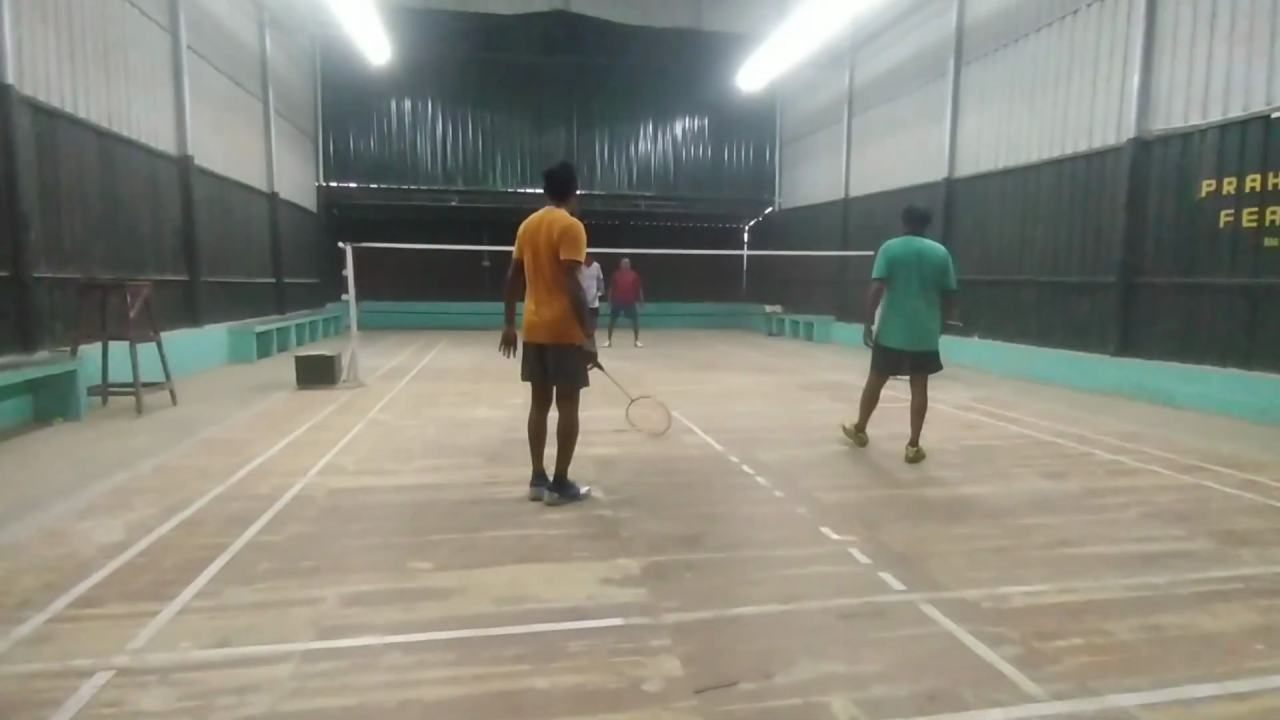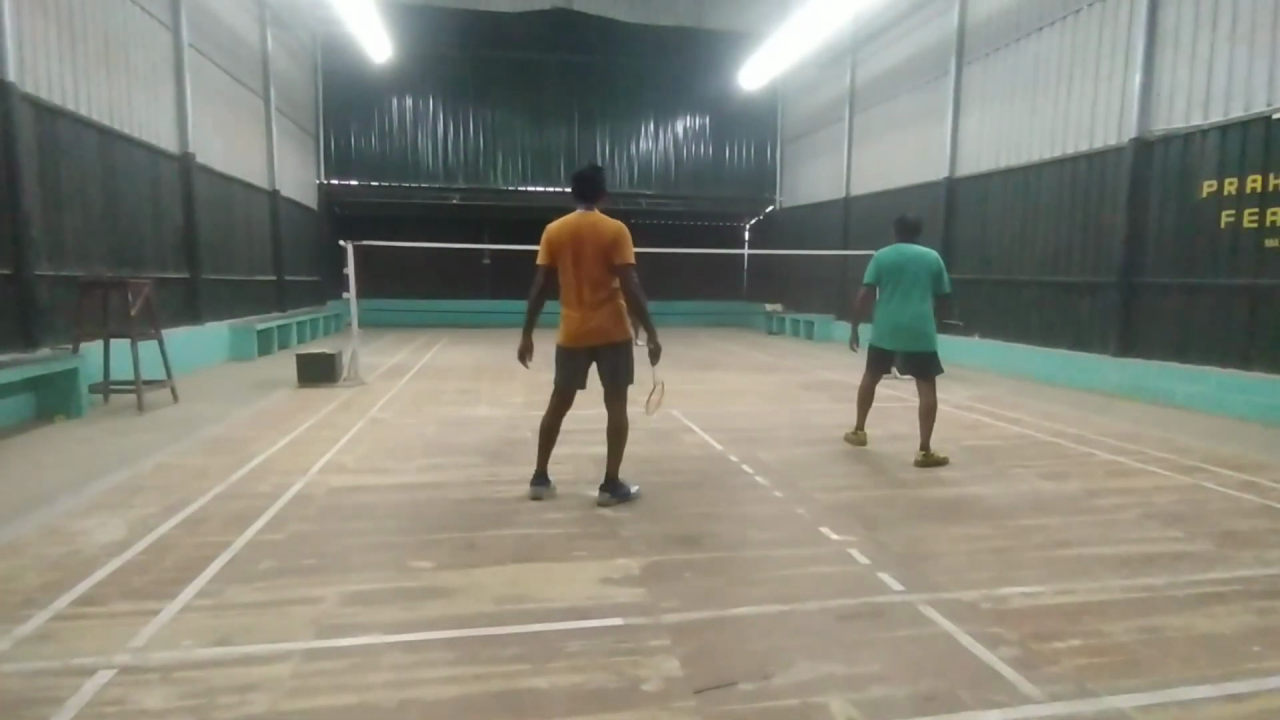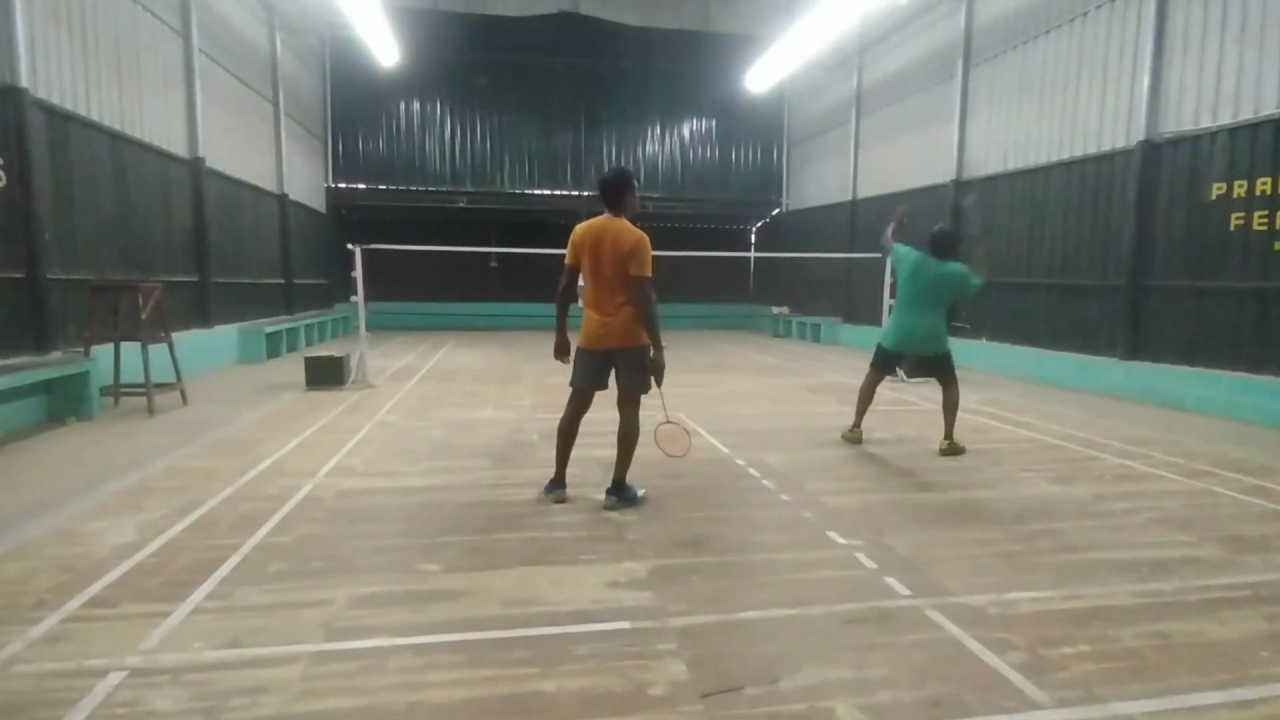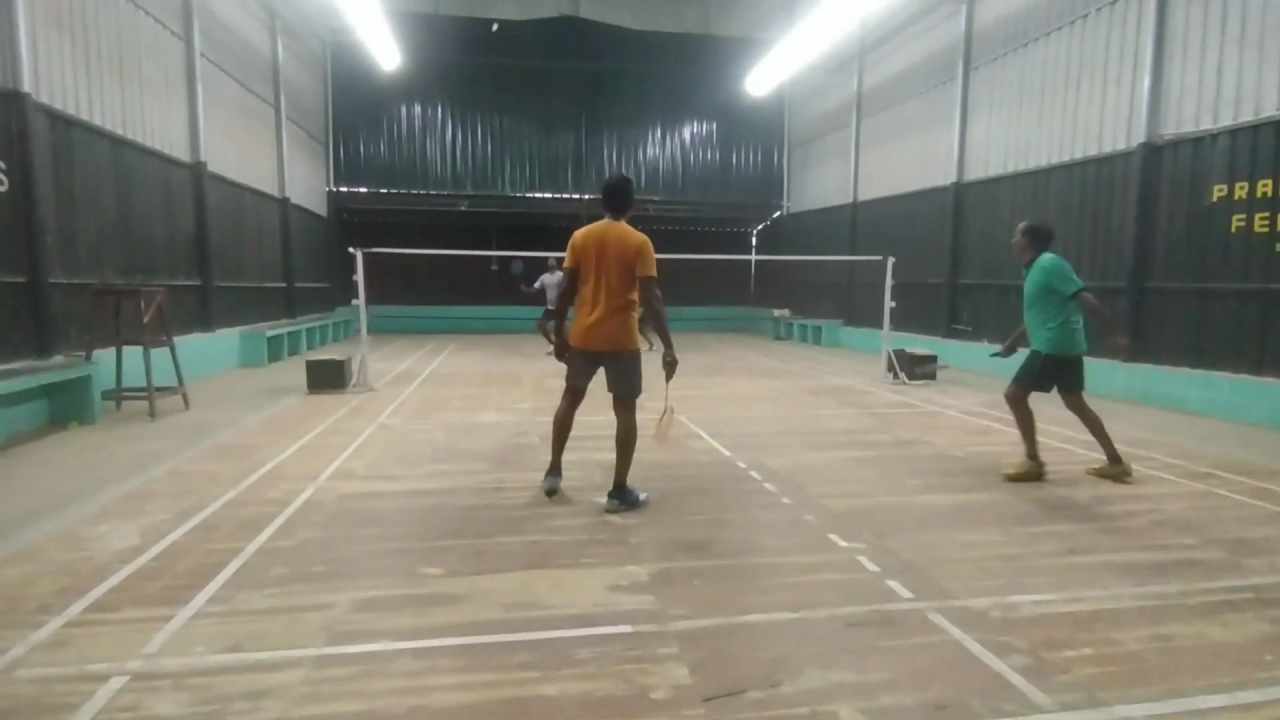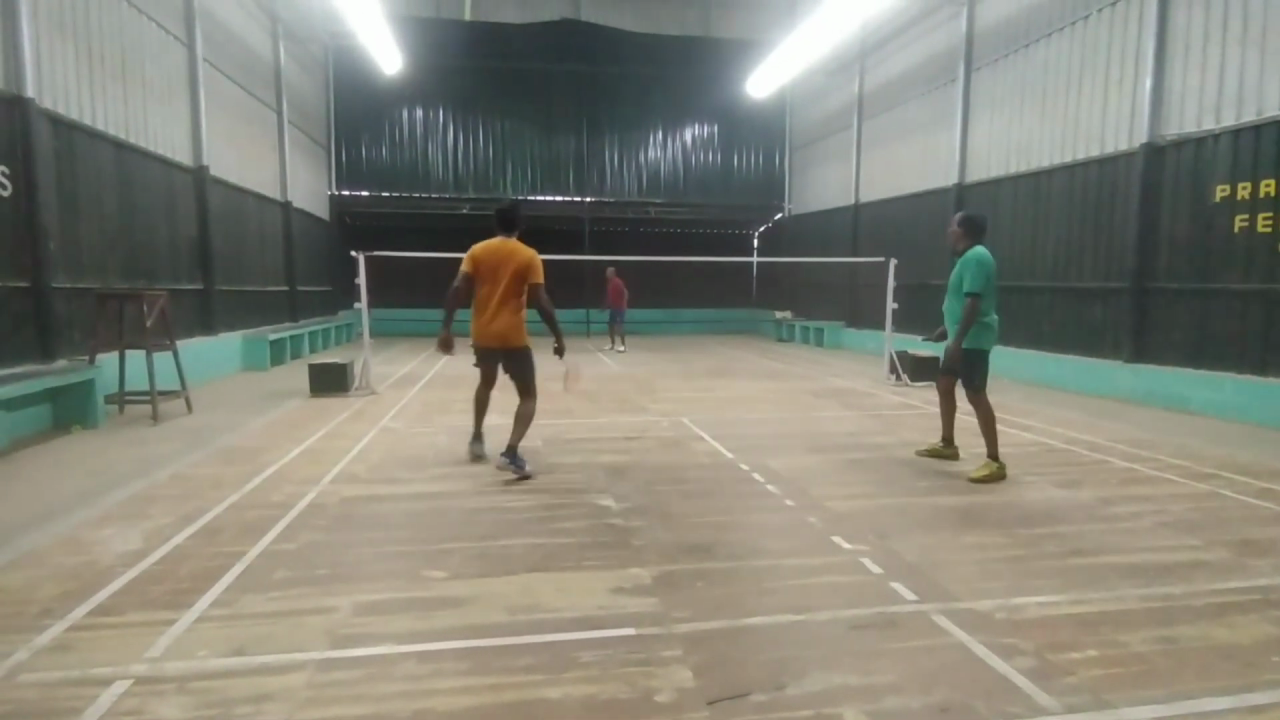
dt=1s
person 1, frame 1
left shoulder: (527, 225)
right shoulder: (570, 226)
left elbow: (513, 279)
right elbow: (572, 284)
left wrist: (509, 324)
right wrist: (587, 337)
left hip: (533, 330)
right hip: (564, 331)
left knee: (539, 404)
right knee: (567, 405)
left ankle: (538, 479)
right ankle: (559, 484)
person 1, frame 2
left shoulder: (553, 231)
right shoulder: (615, 230)
left elbow: (540, 287)
right elbow: (630, 288)
left wrist: (527, 334)
right wrist: (651, 334)
left hip: (572, 334)
right hip: (612, 332)
left knee: (558, 405)
right knee: (616, 407)
left ankle: (540, 478)
right ankle: (611, 484)
person 1, frame 3
left shoulder: (580, 232)
right shoulder: (636, 239)
left elbow: (565, 288)
right elbow: (642, 300)
left wrist: (560, 332)
right wrist: (657, 349)
left hip: (592, 336)
right hip: (630, 337)
left knee: (576, 406)
right knee: (629, 410)
left ankle: (558, 482)
right ankle: (618, 489)
person 1, frame 4
left shoulder: (580, 237)
right shoulder: (639, 242)
left elbow: (566, 290)
right elbow: (649, 298)
left wrist: (559, 333)
right wrist: (668, 347)
left hip: (582, 336)
right hip: (621, 339)
left knee: (569, 401)
right knee: (625, 412)
left ankle: (554, 472)
right ankle: (619, 492)
person 1, frame 5
left shoulder: (477, 251)
right shoulder: (529, 257)
left elbow: (457, 289)
right elbow: (541, 302)
left wrist: (446, 328)
right wrist: (558, 338)
left hip: (483, 334)
right hip: (513, 336)
left knee: (486, 382)
right knee: (527, 396)
left ankle: (477, 438)
right ankle: (511, 452)
person 2, frame 1
left shoulder: (890, 248)
right shoulder: (940, 253)
left elbow: (876, 289)
right elbow: (948, 296)
left wrist: (868, 324)
right wrist: (939, 323)
left hip: (891, 330)
right hip: (925, 332)
left knee: (875, 381)
right knee: (919, 386)
left ankle: (859, 430)
right ankle: (913, 446)
person 2, frame 2
left shoulder: (882, 256)
right shoulder: (933, 258)
left elbow: (865, 295)
right elbow: (943, 300)
left wrist: (855, 328)
right wrist: (933, 321)
left hip: (885, 331)
right hip: (921, 333)
left knee: (870, 378)
right knee: (927, 389)
left ankle: (859, 432)
right ankle: (925, 451)
person 2, frame 3
left shoulder: (909, 258)
right shoulder: (958, 273)
left elbow: (887, 242)
right elbow: (977, 285)
left wrist: (896, 222)
left hip: (898, 335)
right hip: (932, 339)
left knee: (873, 377)
right knee: (950, 383)
left ankle: (855, 428)
right ankle: (949, 440)
person 2, frame 4
left shoulder: (1050, 265)
right shoulder: (1035, 269)
left elbow: (1085, 298)
left wrist: (1113, 333)
right wrist: (1015, 340)
left hip: (1053, 346)
right hip: (1066, 345)
left knee: (1015, 395)
right knee: (1075, 403)
left ankle: (1033, 462)
right ankle: (1116, 463)
person 2, frame 5
left shoulder: (975, 258)
right shoulder: (968, 257)
left elbow: (973, 303)
left wrist: (957, 341)
right wrist: (947, 330)
left hip: (972, 339)
right hip: (961, 338)
left knee: (976, 395)
right knee: (944, 385)
left ankle: (995, 461)
right ankle: (947, 444)
